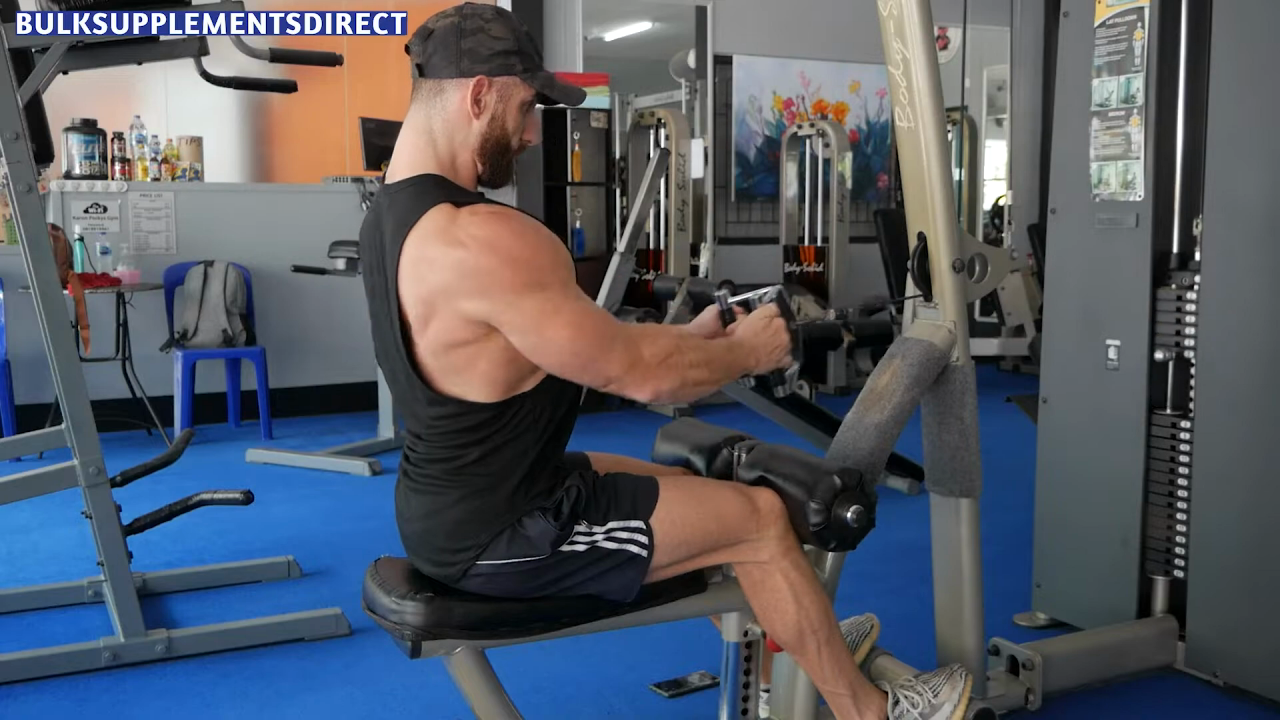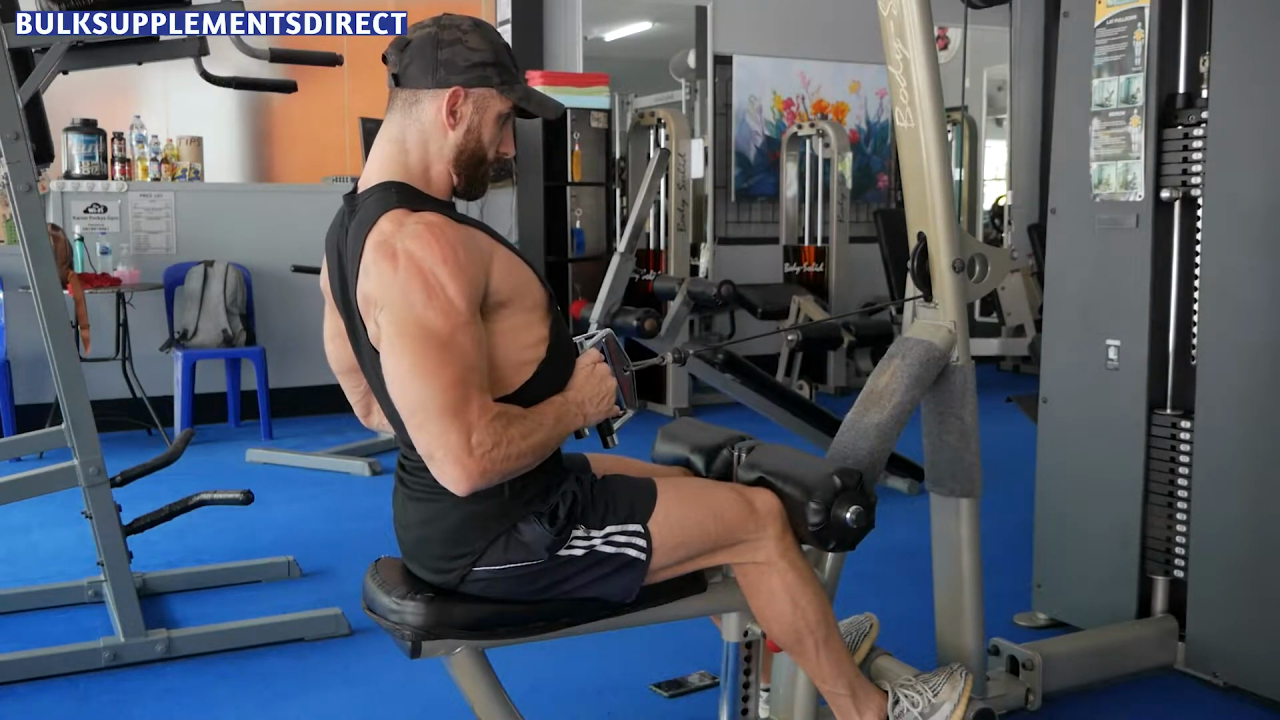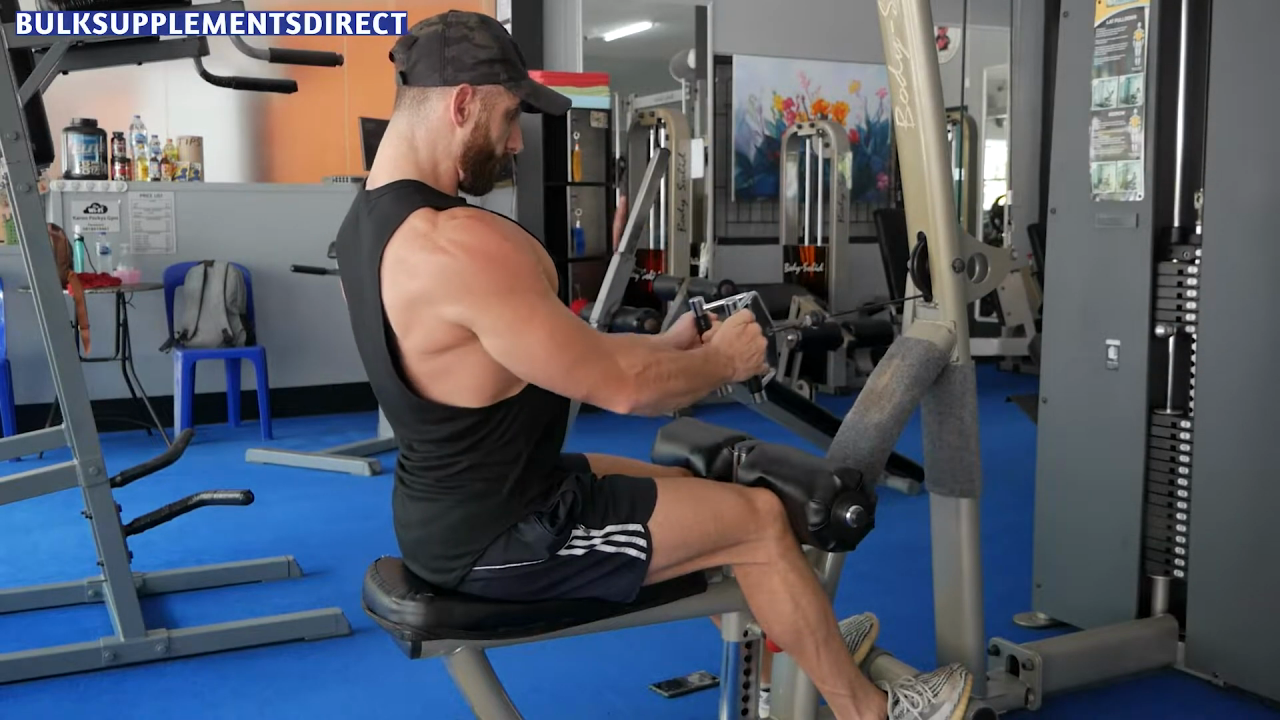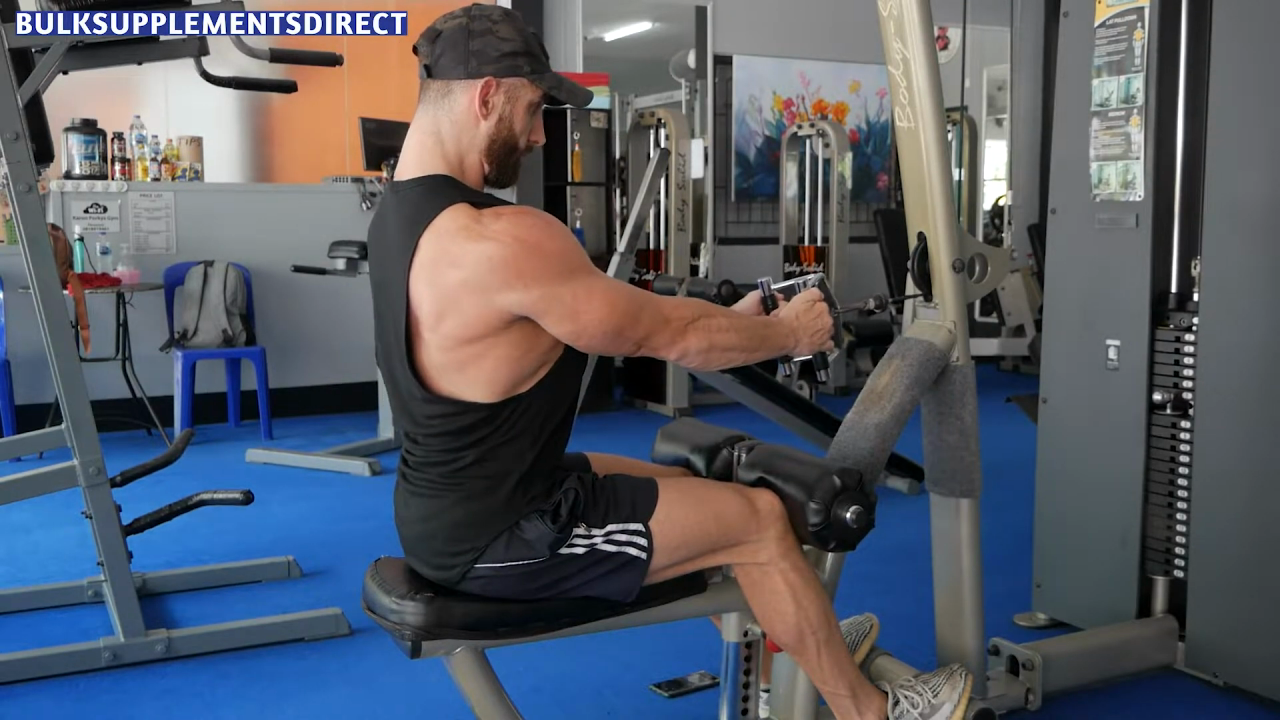
dt=1s
person 1, frame 1
left shoulder: (395, 213)
right shoulder: (477, 239)
left elbow: (558, 344)
right elbow: (646, 377)
left wrist: (684, 334)
right wrist: (747, 350)
left hip: (454, 500)
right hip: (503, 529)
left knee: (690, 488)
right knee: (760, 519)
left ankle: (812, 644)
person 1, frame 2
left shoulder: (356, 226)
right shoulder: (421, 246)
right elbow: (467, 459)
left wrist: (552, 380)
right wrist: (576, 403)
left hip: (443, 514)
right hip: (499, 533)
left knee: (687, 487)
right knee: (758, 518)
left ankle: (802, 646)
person 1, frame 3
left shoulder: (374, 220)
right shoulder: (459, 246)
right elbow: (621, 386)
left wrist: (667, 346)
right wrist: (726, 361)
left hip: (448, 506)
right hip: (500, 533)
left knee: (685, 486)
right knee: (758, 520)
left ankle: (802, 646)
person 1, frame 4
left shoulder: (404, 209)
right shoulder: (496, 241)
right elbow: (670, 334)
left wrist: (740, 318)
right wrist: (790, 333)
left hip: (448, 505)
right hip: (500, 531)
left knee: (691, 488)
right knee: (759, 520)
left ankle: (811, 647)
